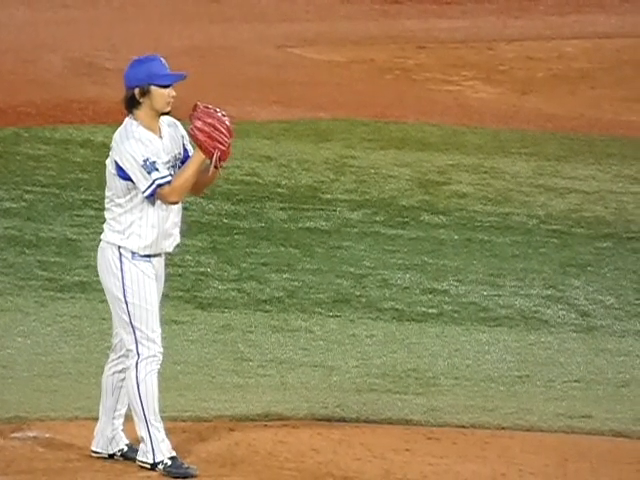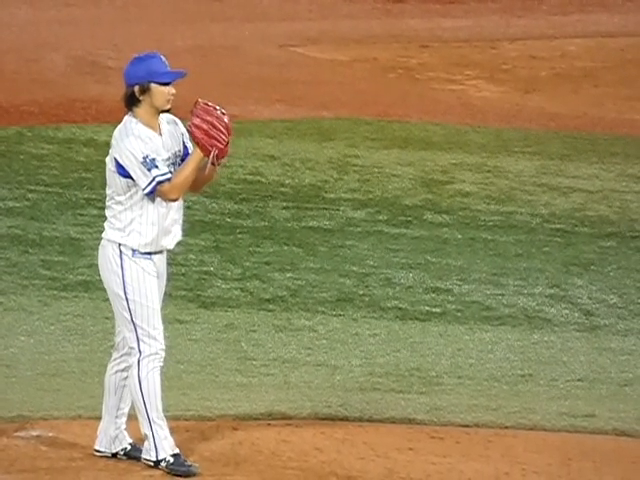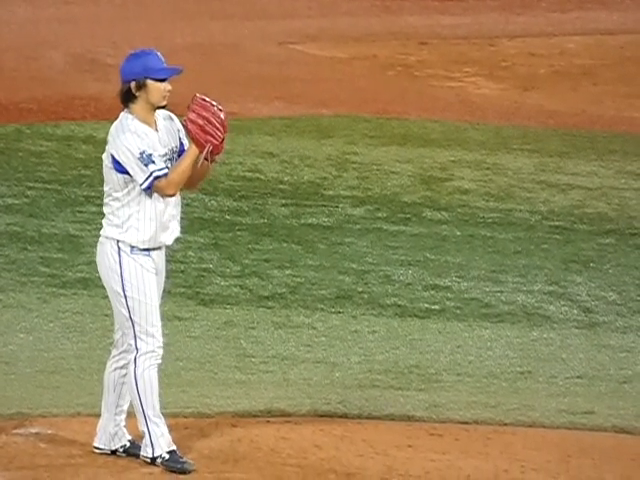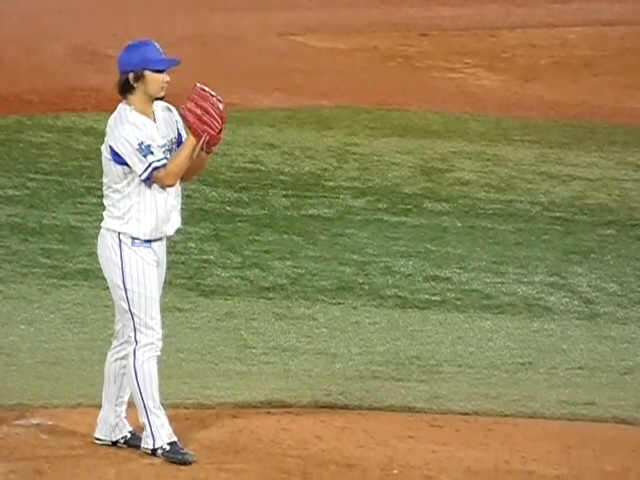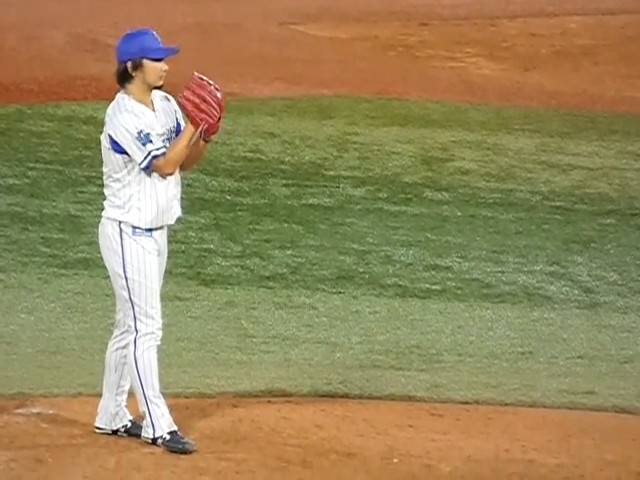
dt=0.5s
person 1, frame 1
left shoulder: (172, 129)
right shoulder: (129, 142)
left elbow: (197, 186)
right elbow: (171, 193)
left wrist: (216, 159)
right wrist: (203, 149)
left hip: (152, 256)
right hip: (126, 258)
left knee: (127, 349)
right knee: (145, 351)
left ankle: (108, 439)
person 1, frame 2
left shoulder: (172, 127)
right shoulder: (129, 139)
left elbow: (196, 183)
right elbow: (171, 189)
left wrist: (215, 156)
right wrist: (202, 147)
left hip: (154, 254)
right hip: (128, 255)
left knee: (130, 348)
right knee: (148, 349)
left ankle: (111, 438)
person 1, frame 3
left shoulder: (168, 123)
right shoulder: (125, 134)
left elbow: (191, 180)
right elbow: (167, 185)
right wrist: (197, 142)
left hip: (153, 250)
right hip: (126, 252)
left knee: (129, 345)
right knee: (146, 346)
left ankle: (110, 435)
right ankle: (157, 444)
person 1, frame 4
left shoulder: (167, 114)
right shoulder: (124, 126)
left elbow: (188, 171)
right elbow: (166, 176)
left wrist: (207, 143)
right wrist: (196, 133)
left hip: (154, 242)
right hip: (128, 244)
left knee: (130, 337)
right knee: (145, 338)
left ankle: (111, 426)
right ankle: (157, 435)
person 1, frame 5
left shoulder: (165, 104)
right shoulder: (122, 115)
left elbow: (187, 161)
right elbow: (165, 165)
left wrist: (206, 132)
right wrist: (194, 121)
left hip: (156, 231)
right hip: (128, 233)
left knee: (130, 325)
right knee: (146, 327)
left ankle: (112, 416)
right ankle: (158, 425)
